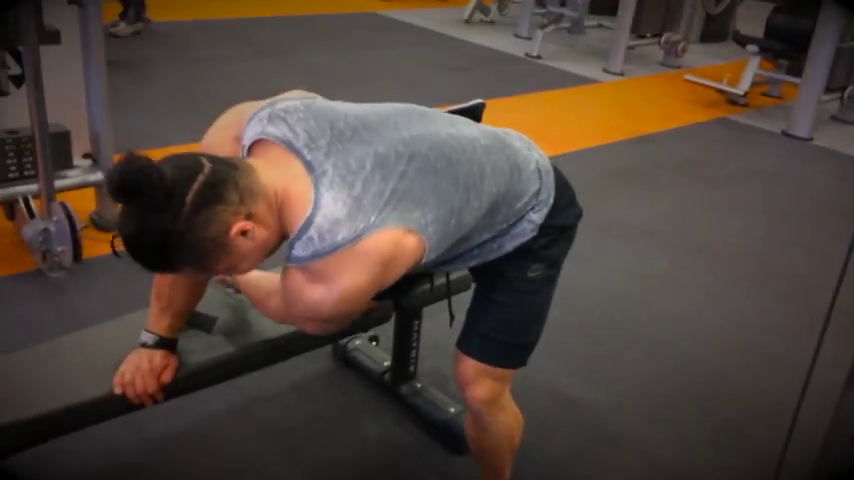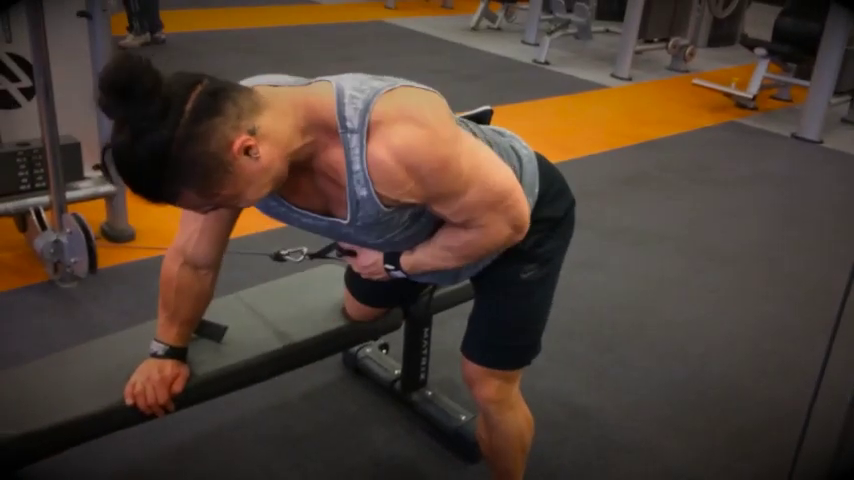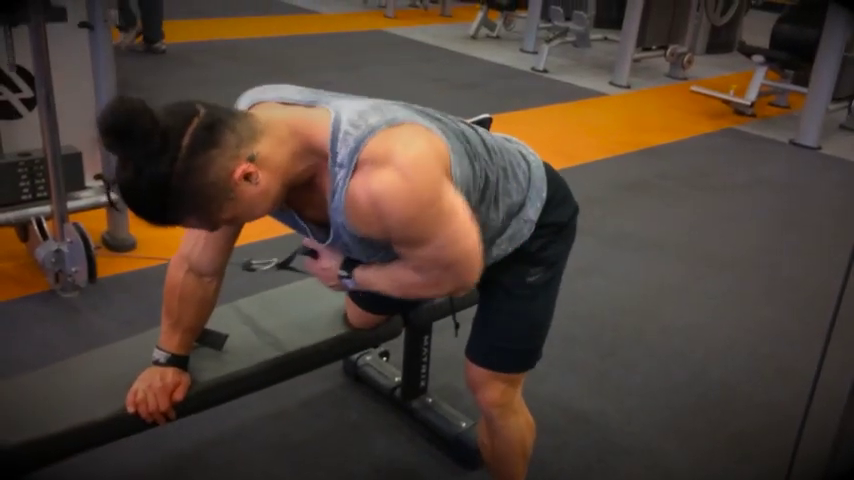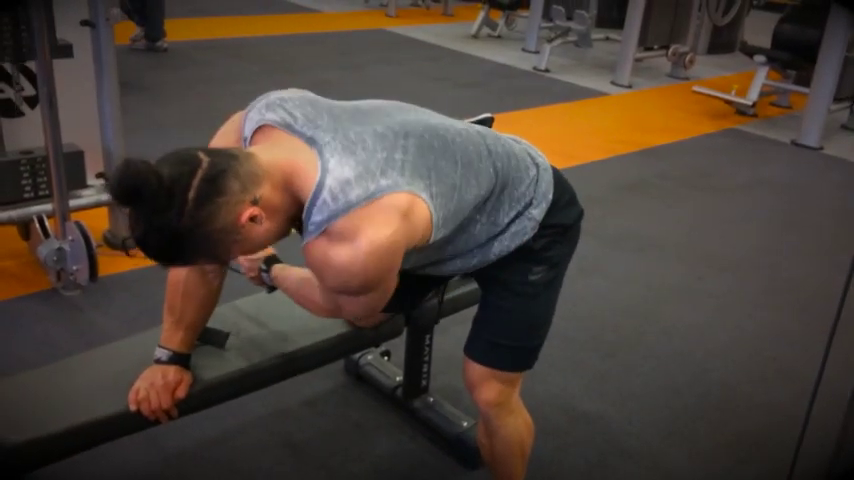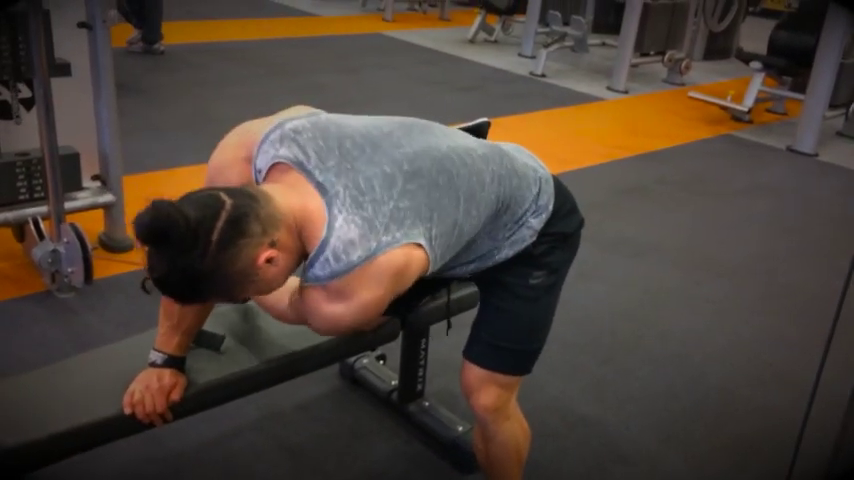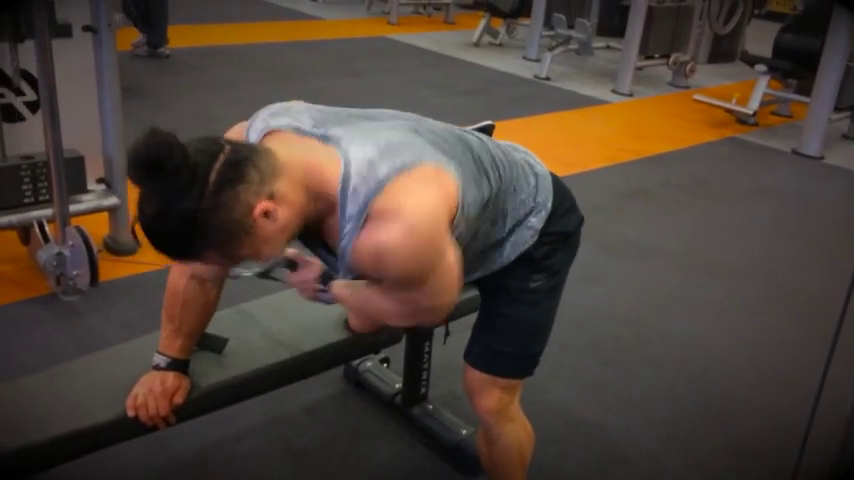
dt=0.4s
person 1, frame 1
left shoulder: (333, 276)
right shoulder: (242, 130)
left elbow: (319, 319)
right elbow: (190, 241)
left wrist: (236, 279)
right wrist: (158, 339)
left hip: (528, 217)
right hip: (453, 180)
left knee: (480, 388)
person 1, frame 2
left shoulder: (394, 141)
right shoulder: (230, 122)
left elbow: (506, 221)
right elbow: (193, 257)
left wrist: (397, 263)
right wrist: (167, 350)
left hip: (524, 212)
right hip: (425, 216)
left knee: (489, 387)
right knee: (360, 311)
person 1, frame 3
left shoulder: (385, 182)
right shoulder: (231, 144)
left elbow: (459, 272)
right elbow: (197, 265)
left wrist: (349, 273)
right wrist: (169, 358)
left hip: (526, 219)
right hip: (427, 223)
left knee: (491, 391)
right knee: (361, 317)
person 1, frame 4
left shoulder: (354, 243)
right shoulder: (243, 135)
left elbow: (344, 303)
right elbow: (201, 263)
left wrist: (268, 270)
right wrist: (170, 355)
left hip: (530, 218)
right hip: (457, 196)
left knee: (489, 392)
right knee: (363, 320)
person 1, frame 5
left shoulder: (349, 291)
right shoulder: (245, 152)
left elbow: (300, 309)
right elbow: (199, 255)
left wrist: (250, 292)
right wrist: (166, 358)
left hip: (531, 226)
right hip: (455, 192)
left knee: (486, 397)
person 1, frame 6
left shoulder: (395, 229)
right shoulder: (246, 144)
left elbow: (428, 310)
right elbow: (199, 270)
left wrist: (329, 286)
right wrist: (170, 361)
left hip: (529, 225)
right hip: (463, 202)
left knee: (490, 400)
right knee: (361, 325)
